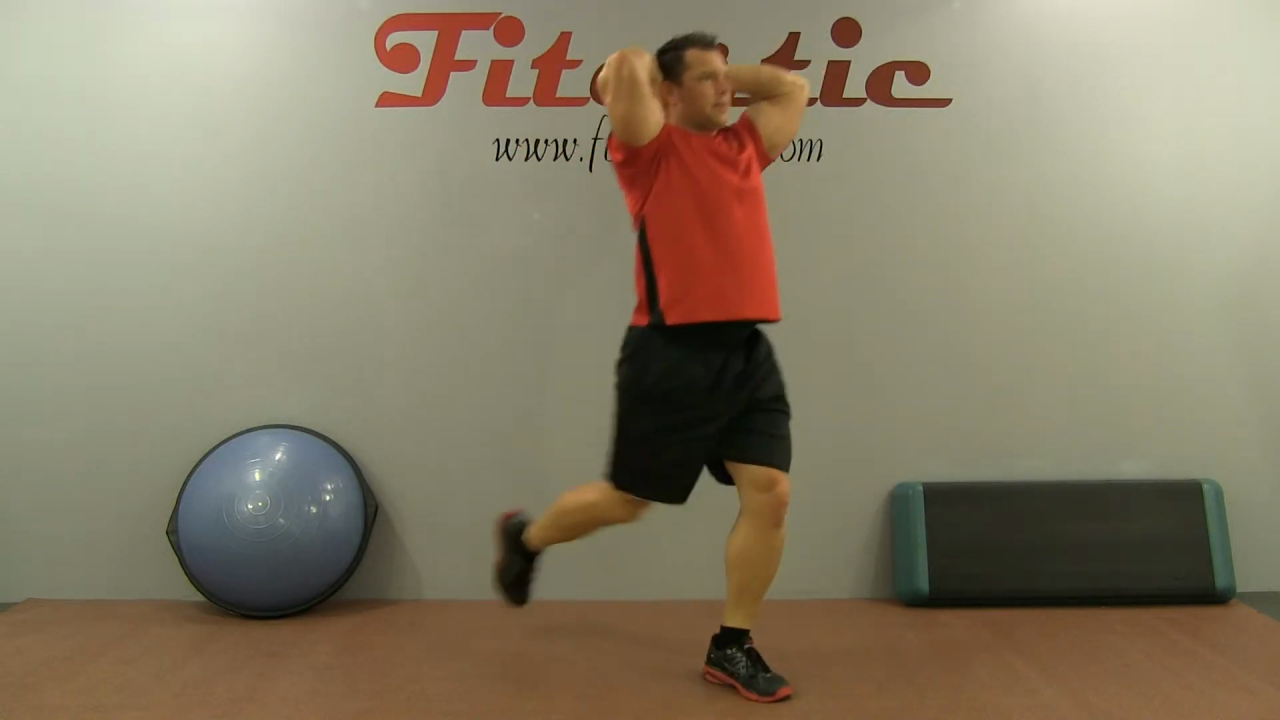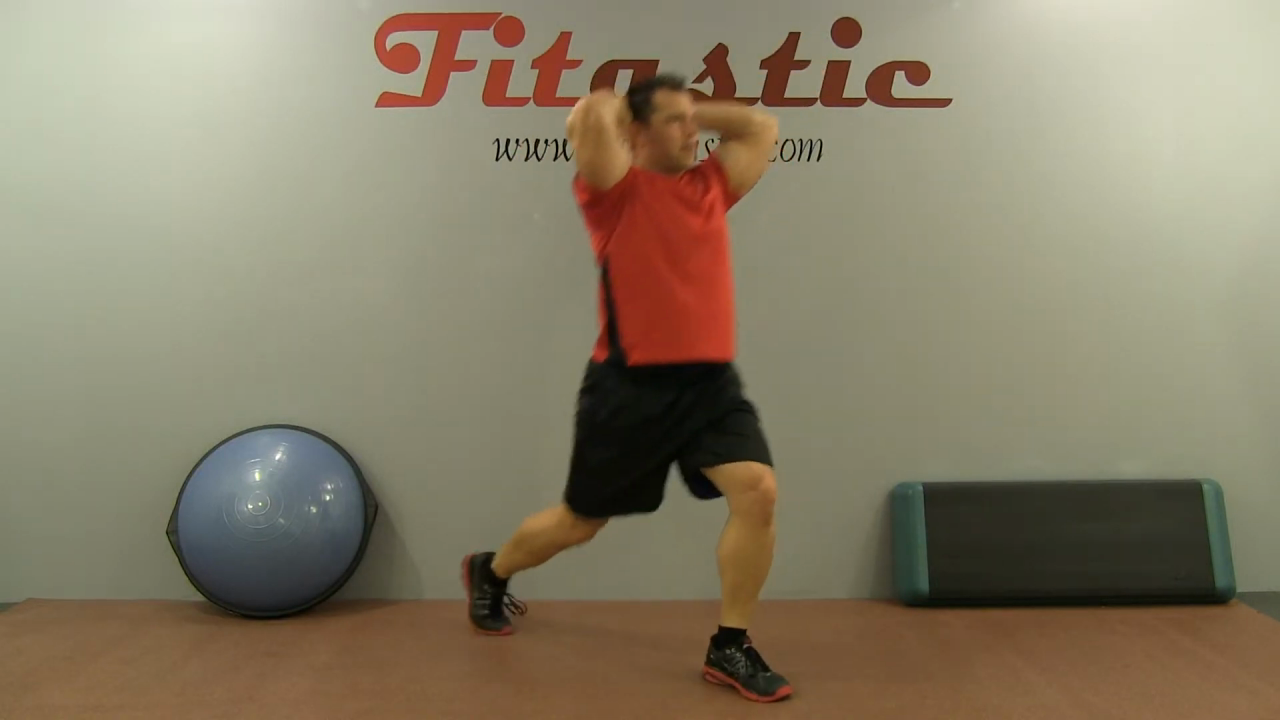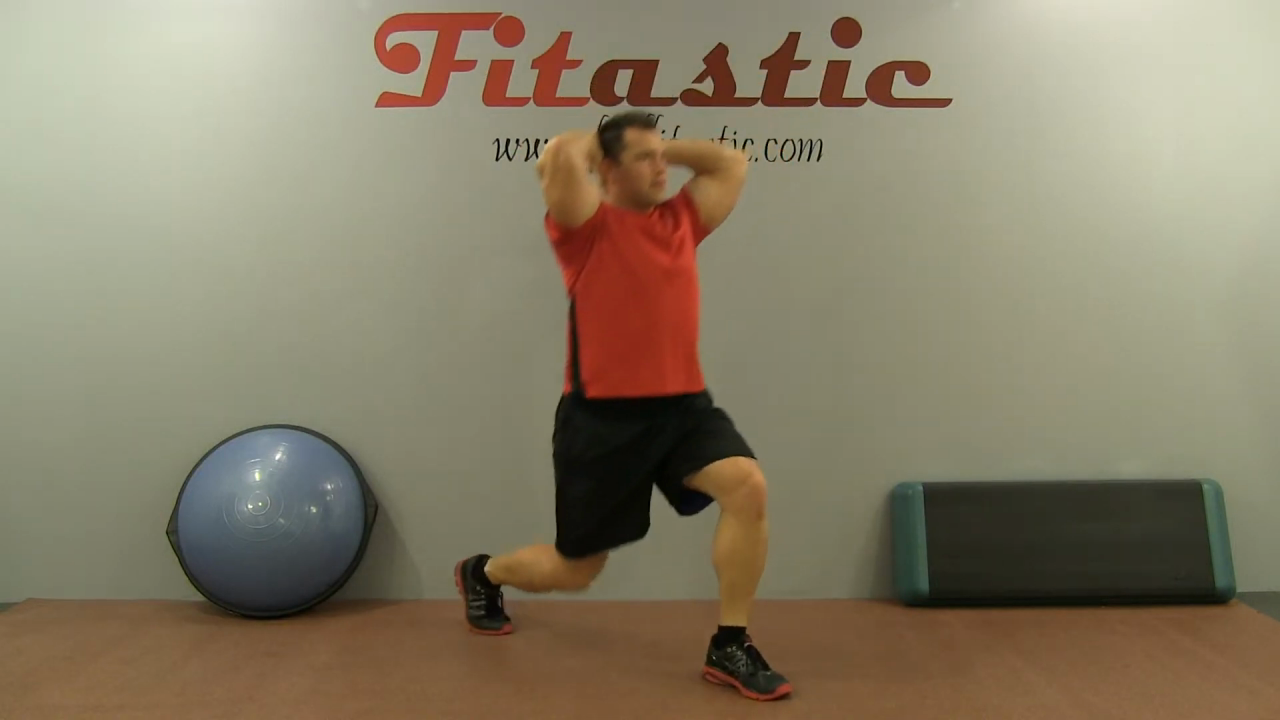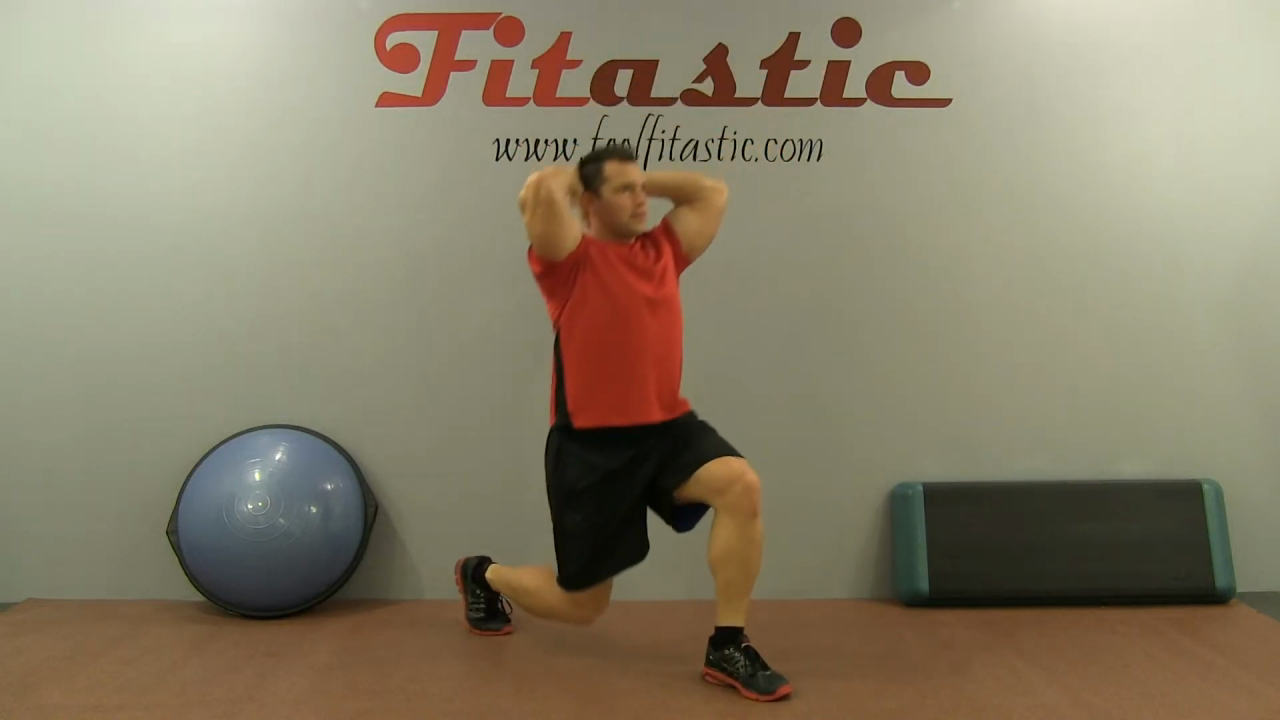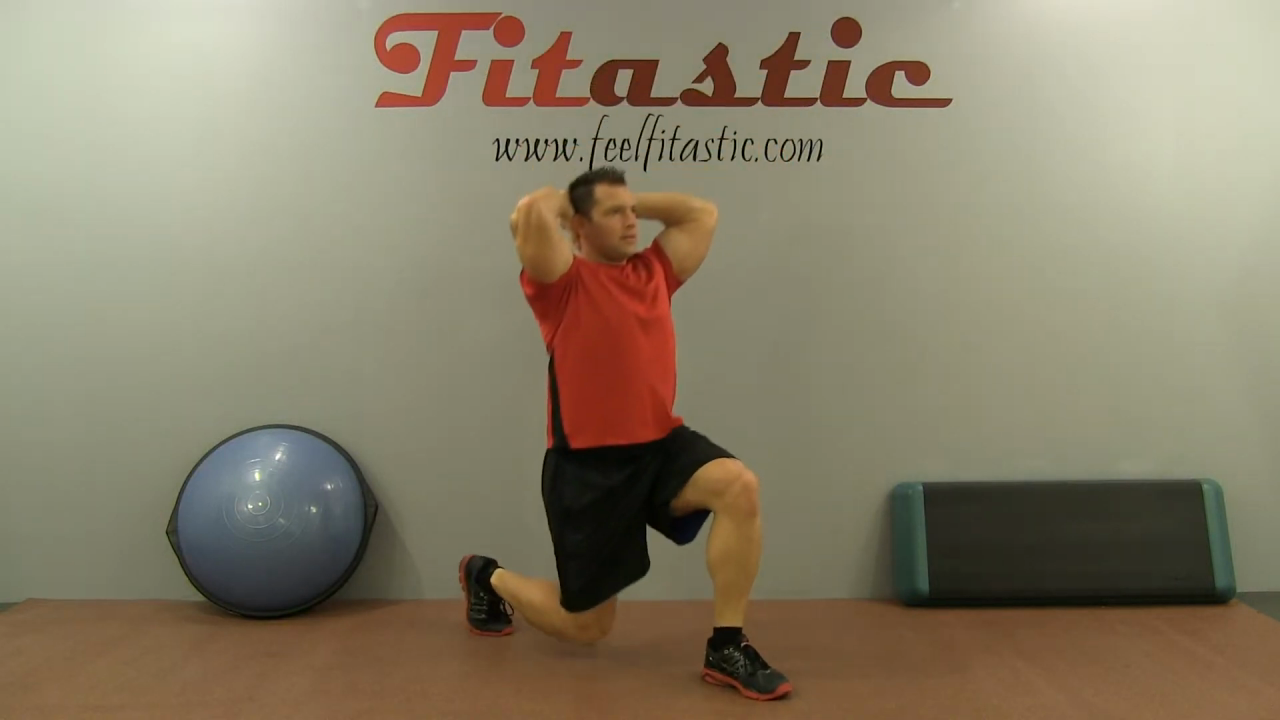
dt=0.2s
person 1, frame 1
left shoulder: (744, 147)
right shoulder: (652, 150)
left elbow: (793, 89)
right elbow: (622, 72)
left wrist: (726, 74)
right wrist: (650, 66)
left hip: (745, 349)
right hip: (671, 350)
left knee: (771, 496)
right knee: (625, 498)
left ankle: (733, 648)
right ankle: (524, 539)
person 1, frame 2
left shoulder: (711, 186)
right shoulder: (617, 189)
left elbow: (763, 129)
right elbow: (588, 118)
left wrist: (694, 110)
right wrist: (617, 107)
left hip: (709, 377)
right hip: (631, 382)
left knee: (759, 492)
right knee: (581, 520)
left ankle: (730, 648)
right ankle: (488, 571)
person 1, frame 3
left shoulder: (681, 221)
right shoulder: (587, 226)
left elbow: (731, 162)
right elbow: (559, 157)
left wrist: (663, 146)
right wrist: (593, 143)
left hip: (681, 404)
right hip: (603, 415)
left knee: (748, 488)
right knee: (575, 567)
left ankle: (730, 647)
right ankle: (481, 573)
person 1, frame 4
left shoulder: (662, 250)
right shoulder: (570, 258)
left elbow: (712, 192)
right elbow: (540, 191)
left wrist: (643, 180)
right wrist: (573, 177)
left hip: (666, 427)
right hip: (591, 443)
left knee: (741, 489)
right knee: (580, 603)
left ankle: (728, 648)
right ankle: (483, 576)
person 1, frame 5
left shoulder: (654, 270)
right shoulder: (562, 280)
left elbow: (702, 213)
right elbow: (531, 213)
left wrist: (629, 199)
right wrist: (564, 200)
left hip: (660, 444)
right hip: (587, 463)
left knee: (739, 489)
right knee: (586, 625)
left ankle: (727, 648)
right ankle: (488, 577)
